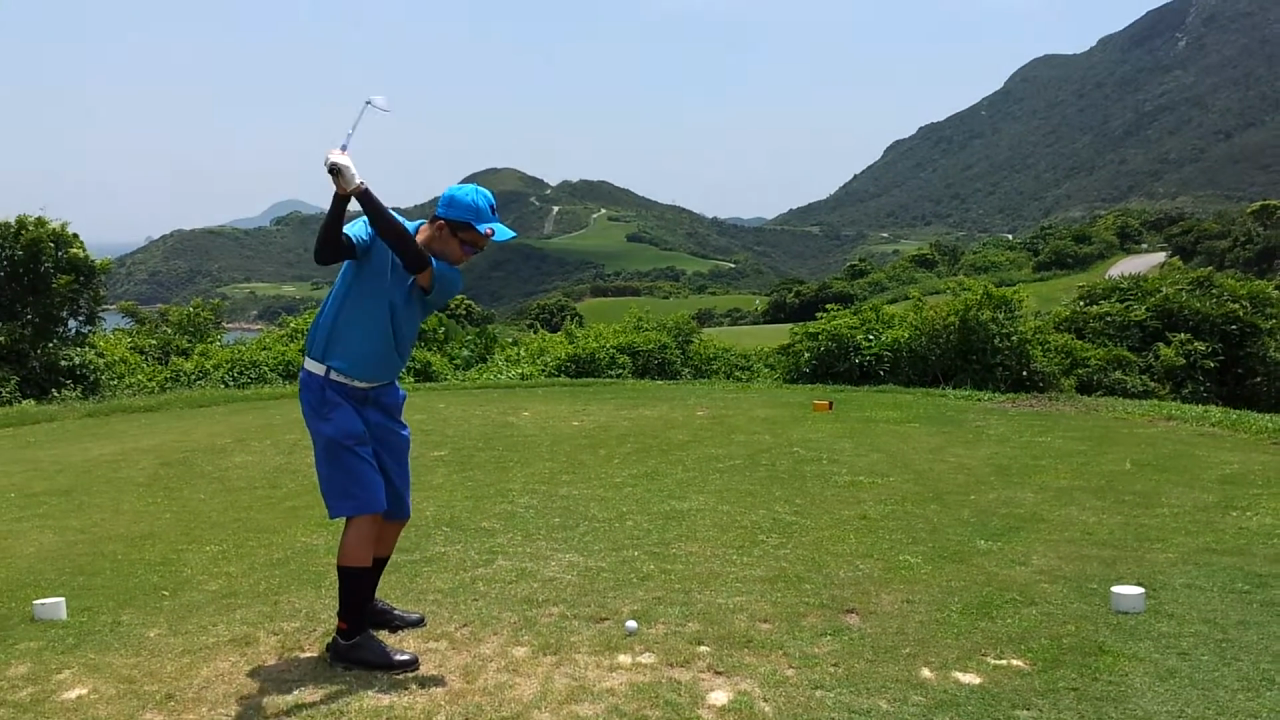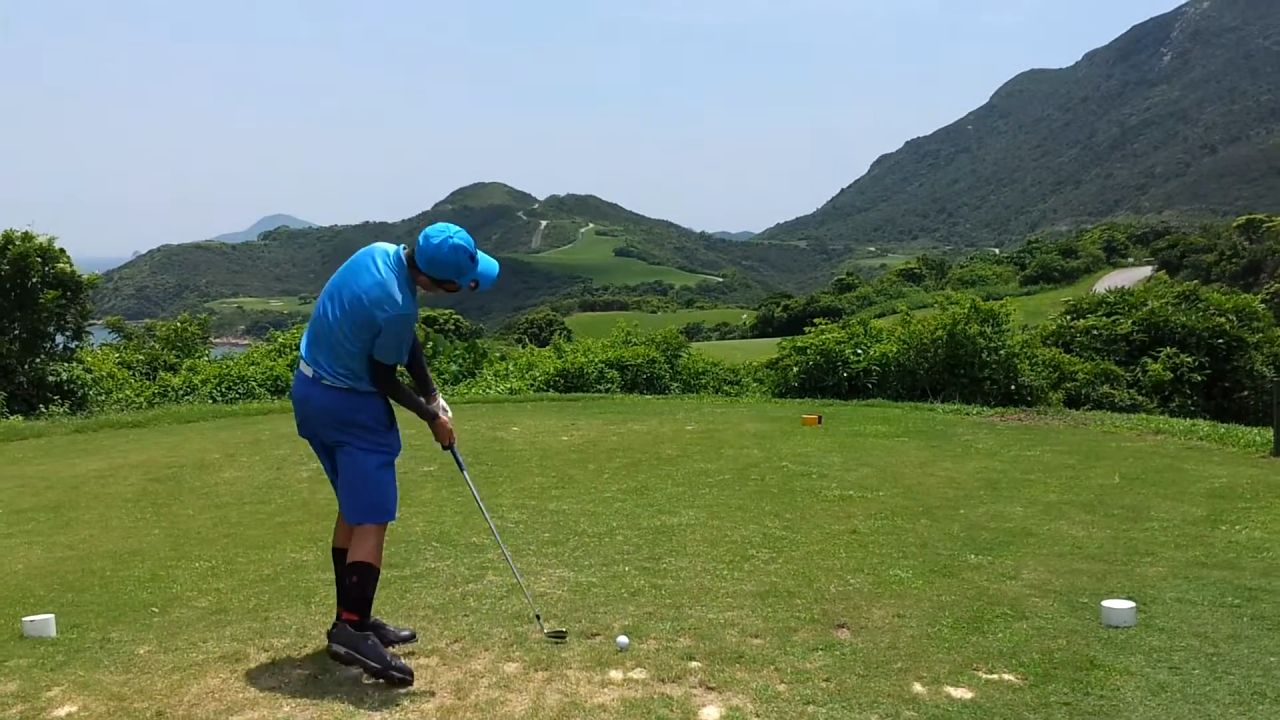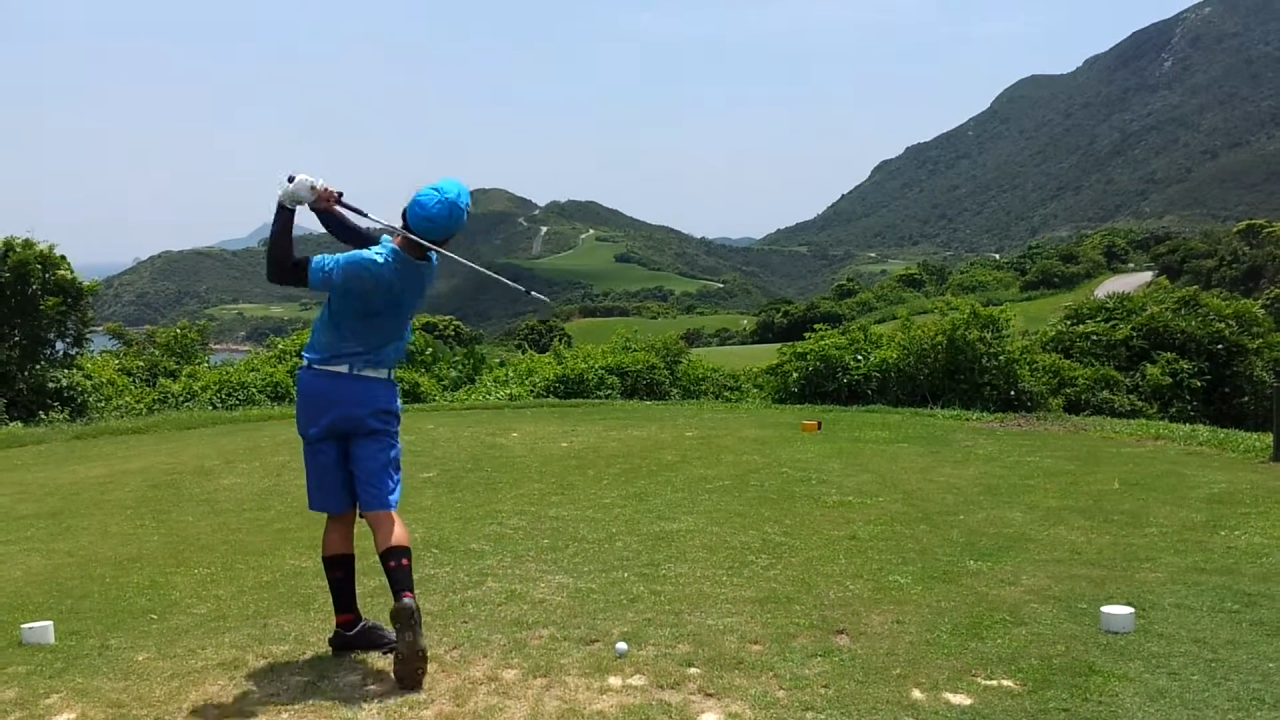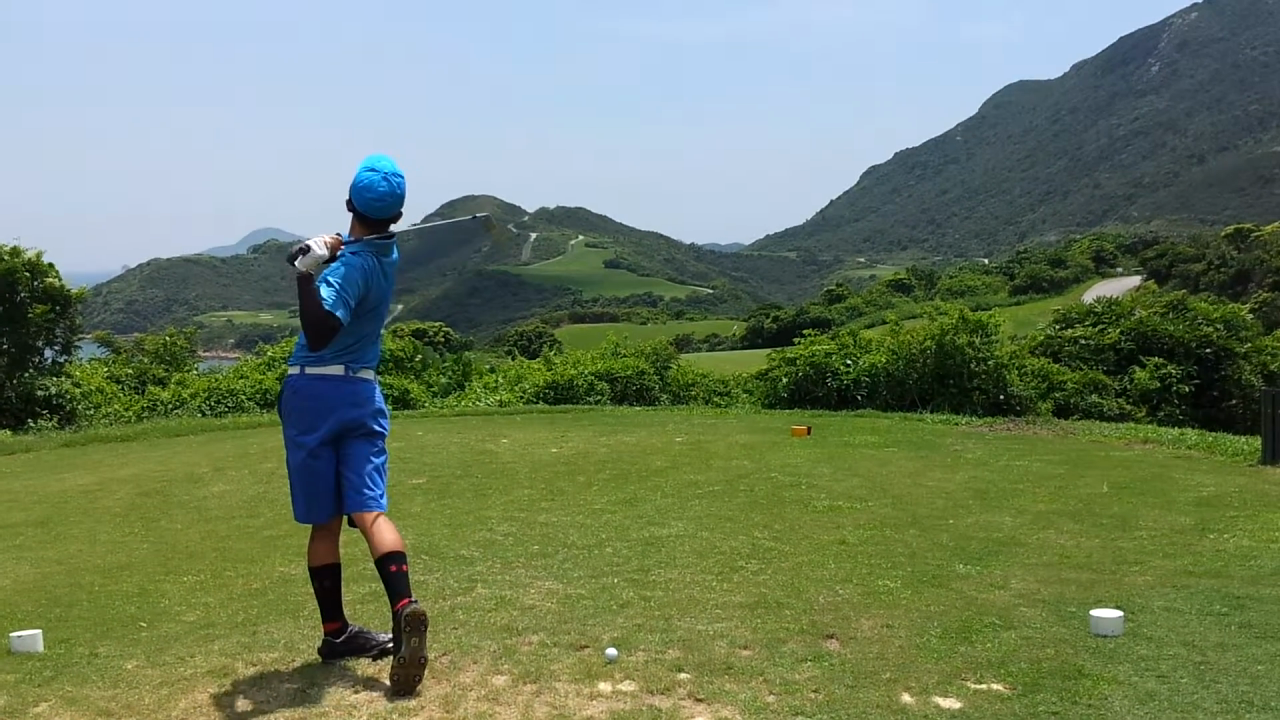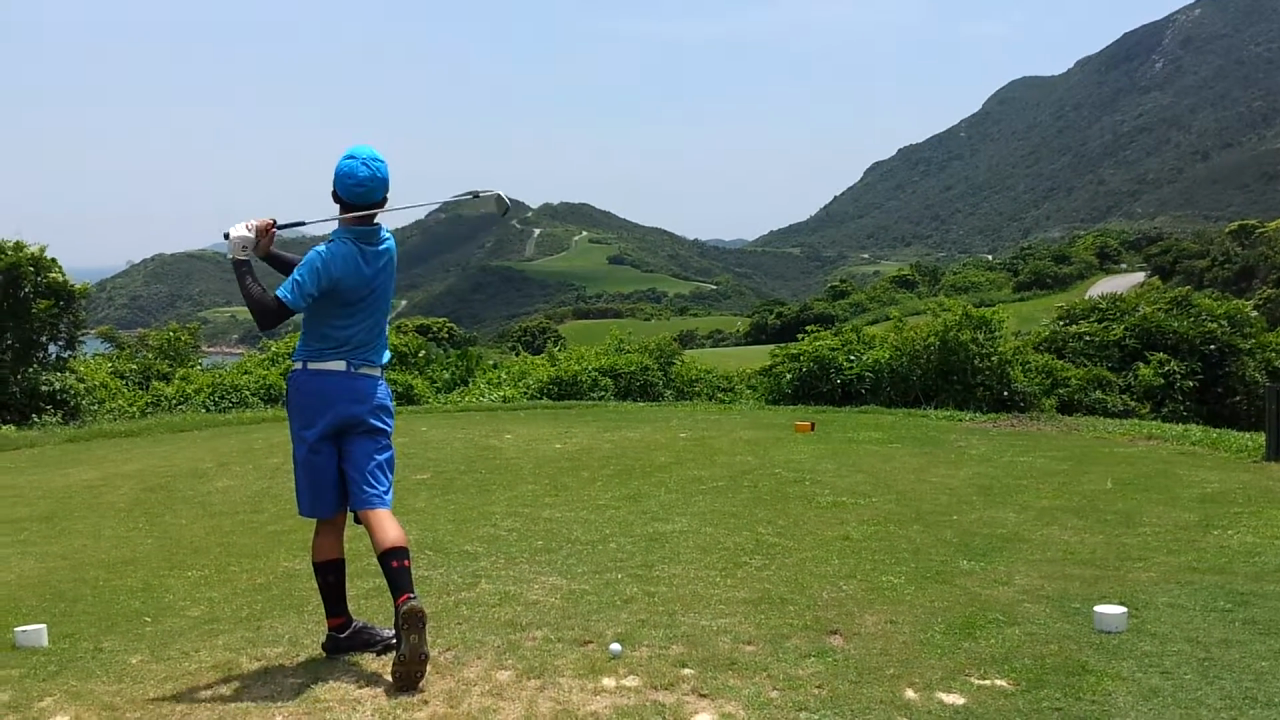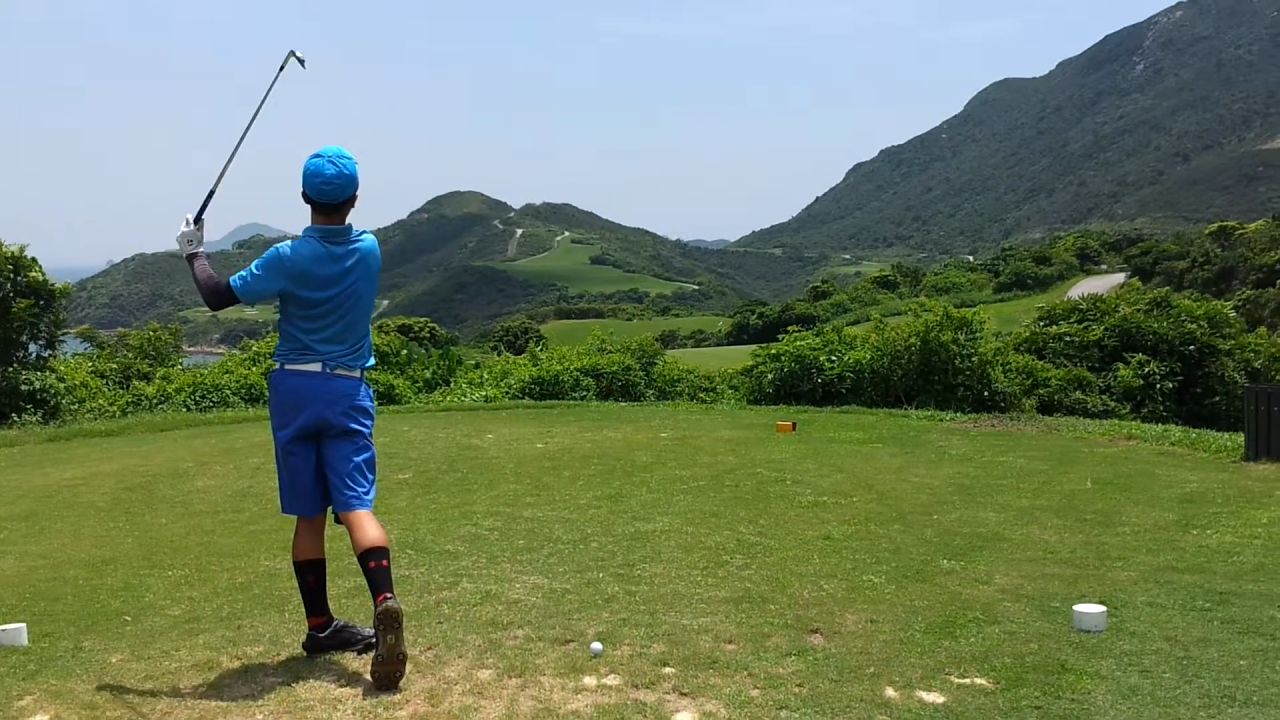
dt=0.4s
person 1, frame 1
left shoulder: (446, 279)
right shoulder: (376, 226)
left elbow: (411, 255)
right elbow: (325, 253)
left wrist: (358, 189)
right wrist: (342, 198)
left hip: (380, 396)
right hip: (331, 389)
left knee: (393, 512)
right knee: (366, 508)
left ankle: (364, 602)
right ankle: (350, 634)
person 1, frame 2
left shoulder: (381, 253)
right shoulder: (394, 308)
right elbow: (387, 380)
left wrist: (433, 397)
right wrist: (431, 416)
left hip: (315, 392)
right hip: (349, 404)
left knee: (358, 506)
right knee: (371, 517)
left ankle: (352, 618)
right ankle: (352, 631)
person 1, frame 3
left shoulder: (361, 267)
right shoulder: (426, 268)
left elbow: (280, 272)
right elbow: (371, 242)
left wrist: (289, 204)
right wrist: (323, 204)
left hip: (320, 390)
right hip: (374, 395)
left knee: (338, 512)
right knee: (382, 506)
left ankle: (347, 625)
right ankle: (405, 602)
person 1, frame 4
left shoulder: (351, 266)
right shoulder: (383, 251)
left elbow: (318, 334)
right elbow: (299, 254)
left wrist: (309, 268)
right wrist: (315, 254)
left hip: (312, 393)
right hip: (361, 394)
left knee: (324, 521)
right knee: (369, 509)
left ankle: (335, 632)
right ankle: (405, 608)
person 1, frame 5
left shoulder: (329, 255)
right shoulder: (386, 247)
left elbow: (267, 315)
left wrist: (242, 258)
right wrist: (268, 251)
left hip: (317, 388)
right hip: (367, 388)
left knee: (328, 514)
right knee: (374, 504)
left ankle: (340, 627)
right ankle: (406, 602)
person 1, frame 6
left shoulder: (288, 257)
right shoulder: (369, 249)
left elbow: (216, 297)
left wrist: (193, 252)
right wrist: (268, 283)
left hip: (295, 389)
right hip: (348, 390)
left knee: (308, 513)
right knee: (356, 505)
left ankle: (319, 626)
right ankle: (385, 601)
